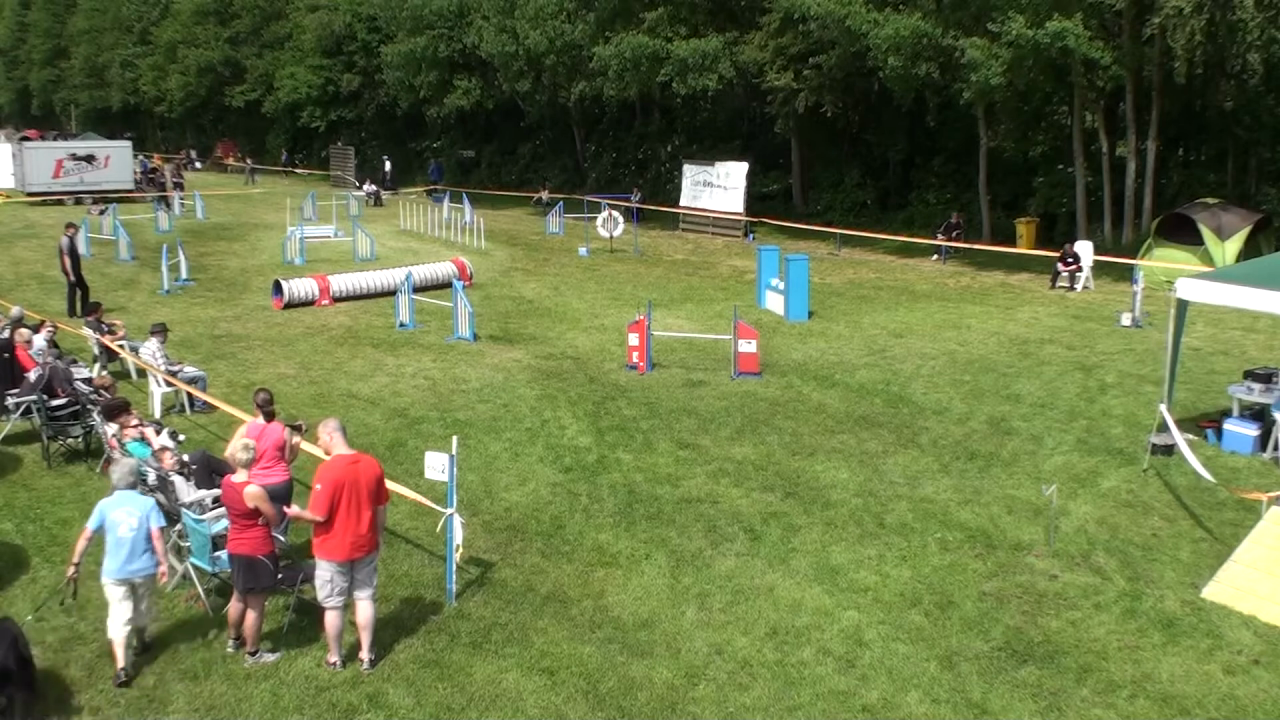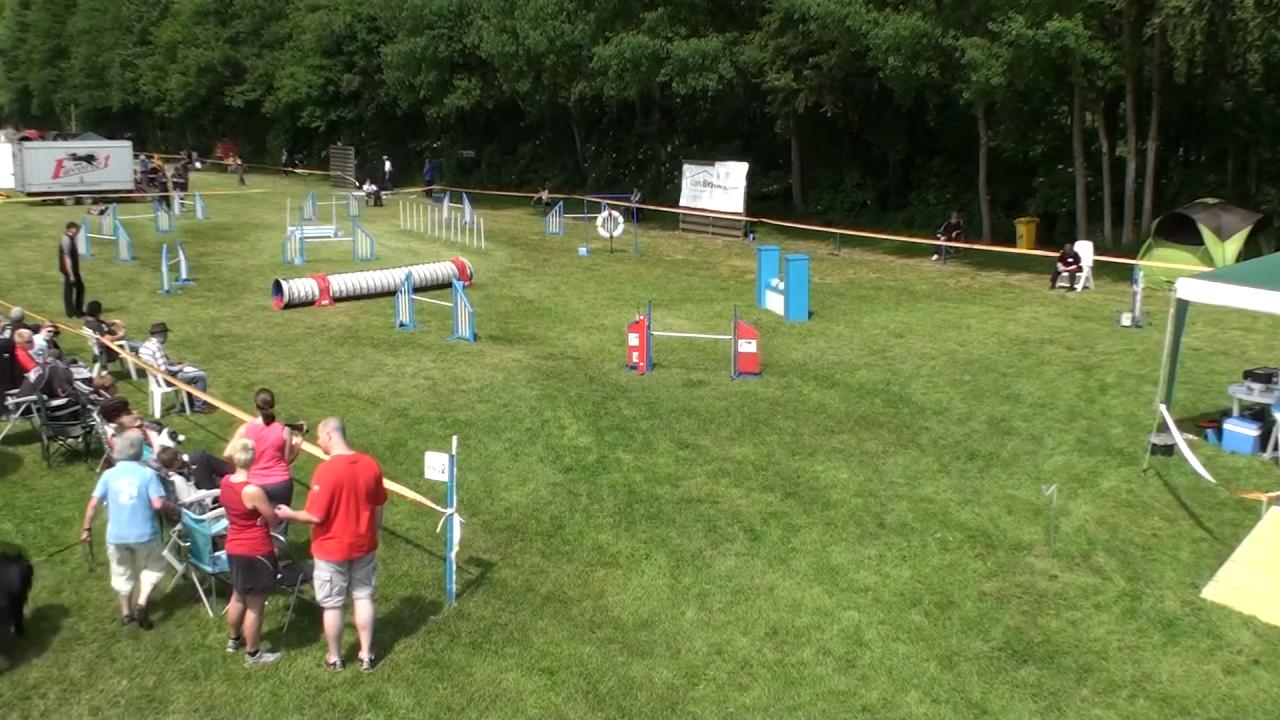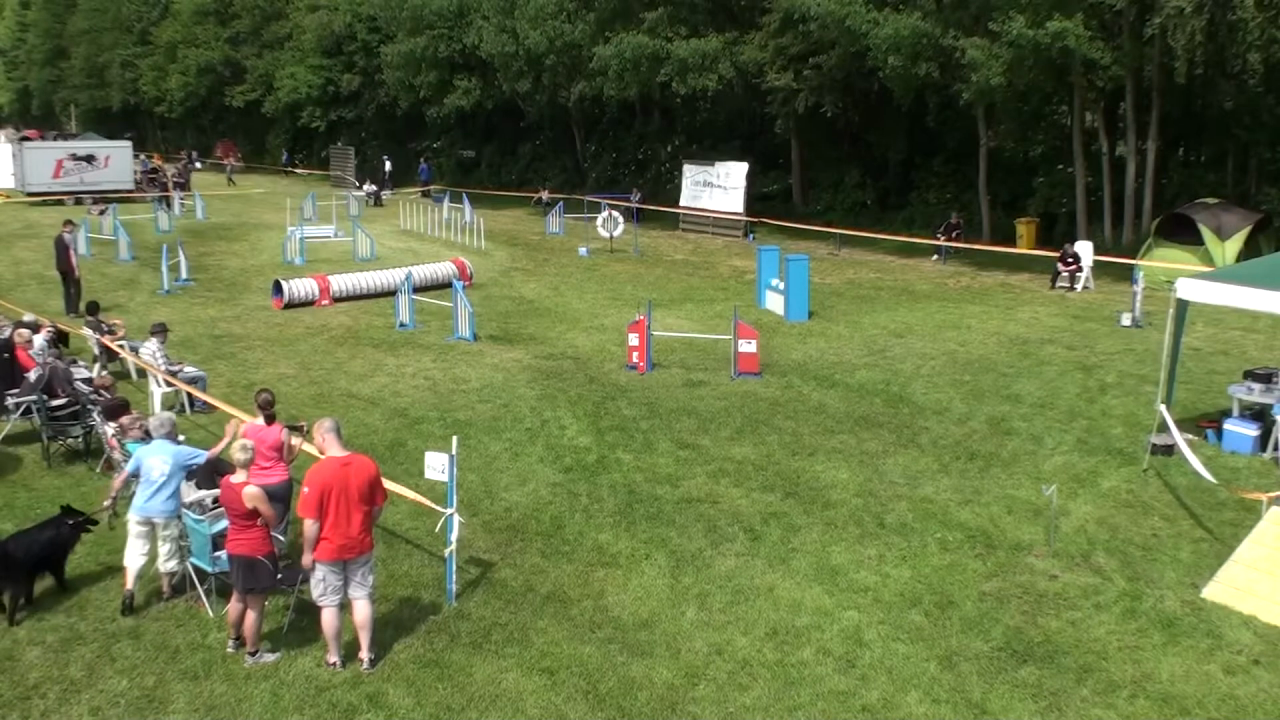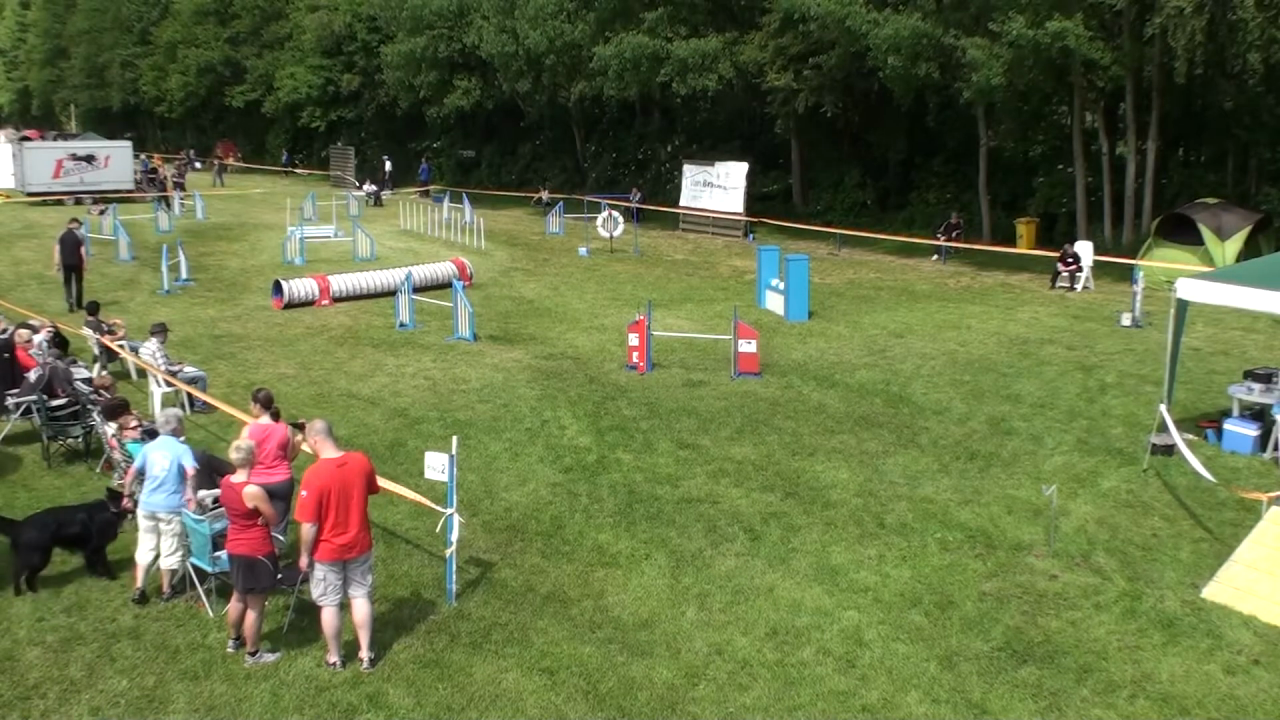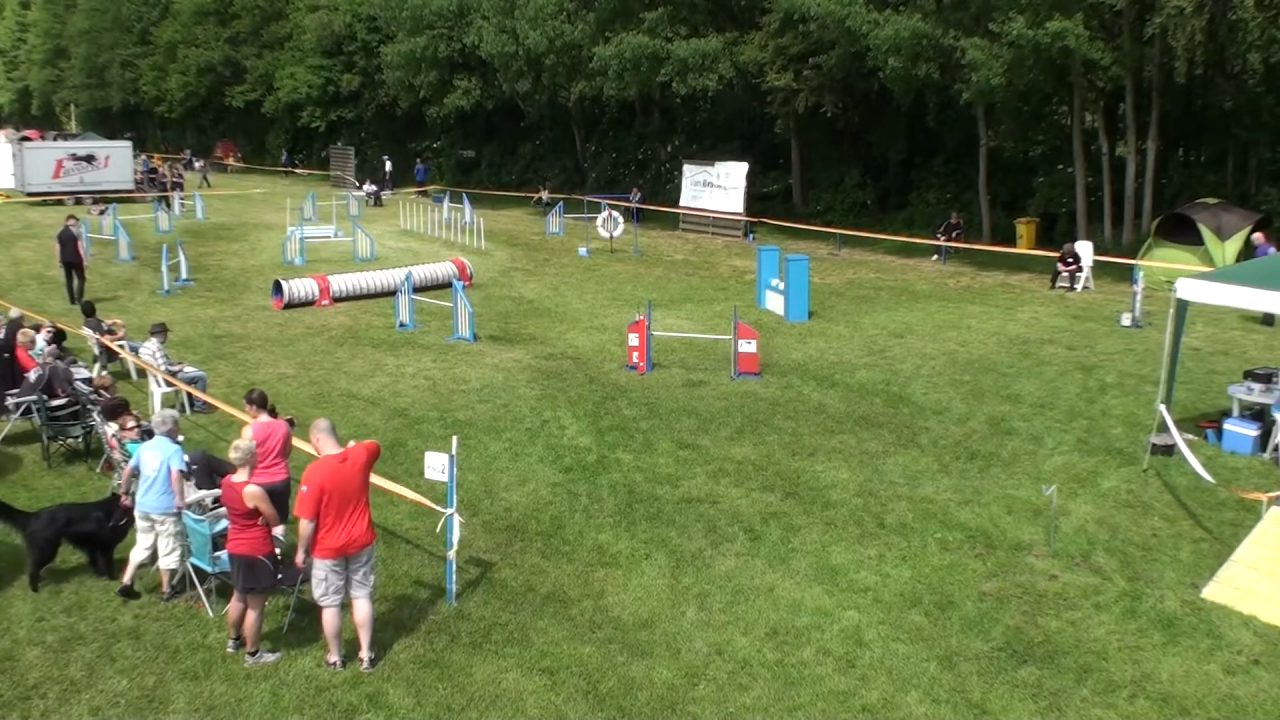
dt=0.7s
person 1, frame 1
left shoulder: (328, 469)
right shoulder: (372, 464)
left elbow: (319, 515)
right elbow: (381, 507)
left wrist: (298, 514)
right wrist: (377, 536)
left hip: (333, 549)
right hip: (365, 545)
left knee: (332, 605)
right knee: (365, 598)
left ankle: (335, 657)
right ankle: (366, 655)
person 1, frame 2
left shoulder: (327, 470)
right shoulder: (370, 465)
left elbow: (316, 516)
right elbow: (378, 507)
left wrist: (290, 514)
right wrist: (373, 535)
left hip: (332, 549)
right hip: (364, 545)
left knee: (332, 604)
right knee: (364, 598)
left ankle: (334, 657)
right ankle: (366, 655)
person 1, frame 3
left shoulder: (317, 472)
right shoulder: (367, 465)
left elbow: (311, 520)
right elbow: (378, 507)
left wrist: (307, 552)
left hip: (327, 550)
right hip: (360, 545)
left knee: (329, 604)
right knee: (361, 598)
left ankle: (334, 658)
right ankle: (366, 655)
person 1, frame 4
left shoulder: (314, 475)
right shoulder: (361, 462)
left elbow: (309, 524)
right elbow: (372, 490)
left wrist: (304, 554)
left hip: (327, 551)
right hip: (359, 545)
left knee: (329, 604)
right knee: (360, 597)
left ankle: (335, 657)
right ankle: (366, 654)
person 1, frame 5
left shoulder: (315, 471)
right shoulder: (361, 455)
left elbow: (307, 520)
right elbow: (374, 445)
left wrist: (301, 551)
right wrist: (351, 446)
left hip: (327, 549)
right hip: (361, 543)
left knee: (330, 604)
right knee: (362, 597)
left ankle: (335, 657)
right ankle: (366, 654)
person 2, frame 1
left shoulder: (226, 482)
right shoulder: (254, 490)
right elbow: (275, 519)
left hip: (235, 547)
right hip: (256, 552)
left knee: (239, 597)
right knee: (255, 606)
left ankle: (233, 640)
right ankle: (252, 654)
person 2, frame 2
left shoulder: (225, 482)
right shoulder: (252, 491)
right elbow: (274, 519)
left hip: (234, 547)
right hip: (255, 553)
left knee: (238, 596)
right knee: (255, 606)
left ankle: (233, 640)
right ankle: (253, 654)
person 2, frame 3
left shoulder: (225, 483)
right shoulder: (253, 491)
right elbow: (274, 520)
left hip: (234, 547)
right hip: (256, 552)
left knee: (238, 596)
right knee: (255, 606)
left ankle: (233, 640)
right ankle: (252, 654)
person 2, frame 4
left shoulder: (225, 483)
right shoulder: (254, 491)
right elbow: (274, 519)
left hip: (234, 547)
right hip: (256, 552)
left knee: (239, 596)
right knee: (255, 605)
left ankle: (233, 640)
right ankle: (253, 654)
person 2, frame 5
left shoulder: (226, 482)
right shoulder: (254, 490)
right elbow: (275, 520)
left hip: (235, 547)
right hip: (256, 552)
left knee: (239, 596)
right knee: (255, 605)
left ankle: (233, 640)
right ankle: (252, 654)
person 3, frame 1
left shoulder: (104, 505)
right shoulder: (148, 503)
left elbow: (86, 536)
right elbow: (156, 537)
left wrist: (74, 564)
right wrist: (163, 563)
left hip: (114, 571)
right hip: (144, 569)
left knee: (119, 617)
right knee: (142, 607)
left ankle: (122, 667)
right ankle: (140, 643)
person 3, frame 2
left shoulder: (109, 475)
right shoulder: (147, 474)
left elbow: (93, 505)
right elbow: (158, 505)
left wrist: (87, 529)
right wrist: (171, 508)
left hip: (116, 536)
right hip: (144, 535)
left knee: (122, 575)
right knee: (152, 568)
left ankle: (126, 613)
right ankle: (141, 604)
person 3, frame 3
left shoulder: (141, 452)
right shoulder: (180, 452)
left elbow: (122, 478)
right elbow: (211, 455)
left wrist: (112, 498)
right wrist: (227, 437)
left hip: (140, 510)
right hip: (166, 512)
left knee: (135, 552)
right knee: (167, 552)
left ankle: (128, 590)
right ankle: (166, 590)
person 3, frame 4
left shoulder: (148, 447)
right shoulder: (181, 448)
left elbow: (131, 473)
right elbow: (191, 472)
left wrist: (127, 496)
right wrist: (190, 493)
left hip: (146, 506)
right hip: (170, 508)
left knee: (145, 548)
right knee: (170, 550)
left ankle: (138, 589)
right ankle: (166, 590)
person 3, frame 5
left shoulder: (144, 447)
right shoulder: (173, 449)
left elbow: (127, 472)
right elbow: (176, 477)
left wrist: (125, 494)
right wrist: (180, 500)
left hip: (142, 507)
right hip: (165, 508)
left knee: (143, 545)
right knee: (169, 549)
left ankle: (126, 582)
right ankle: (167, 590)
